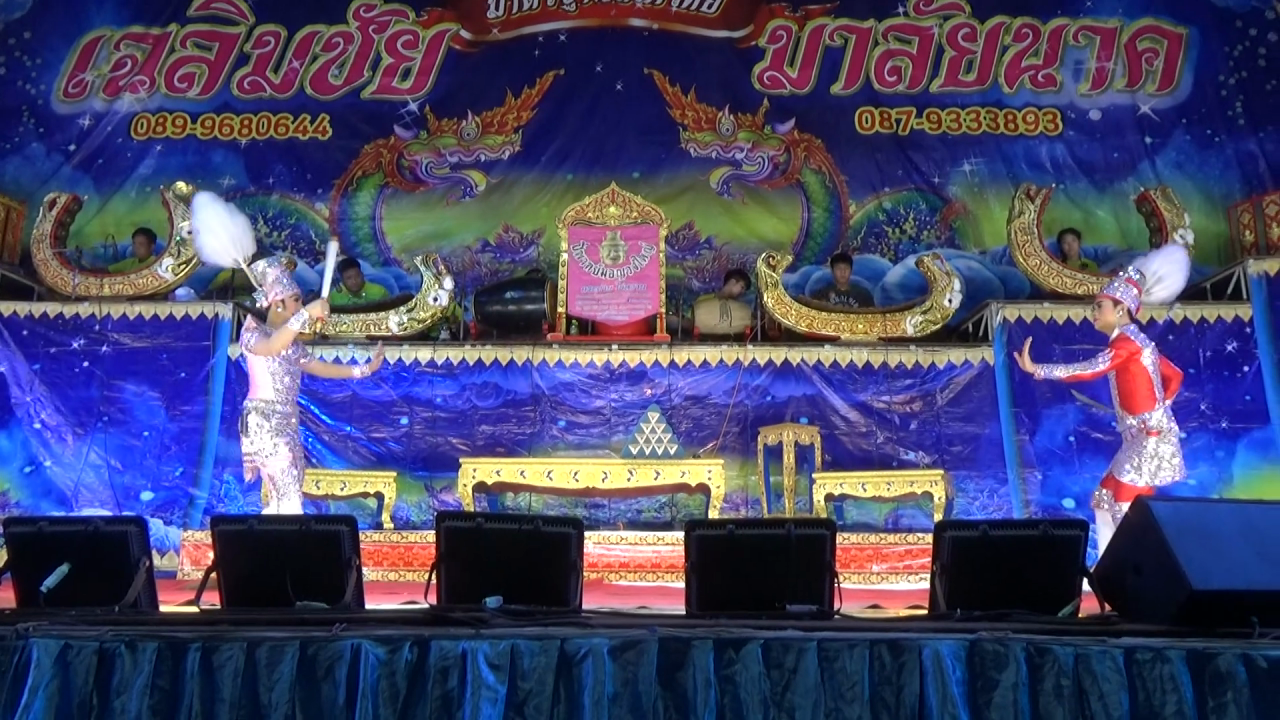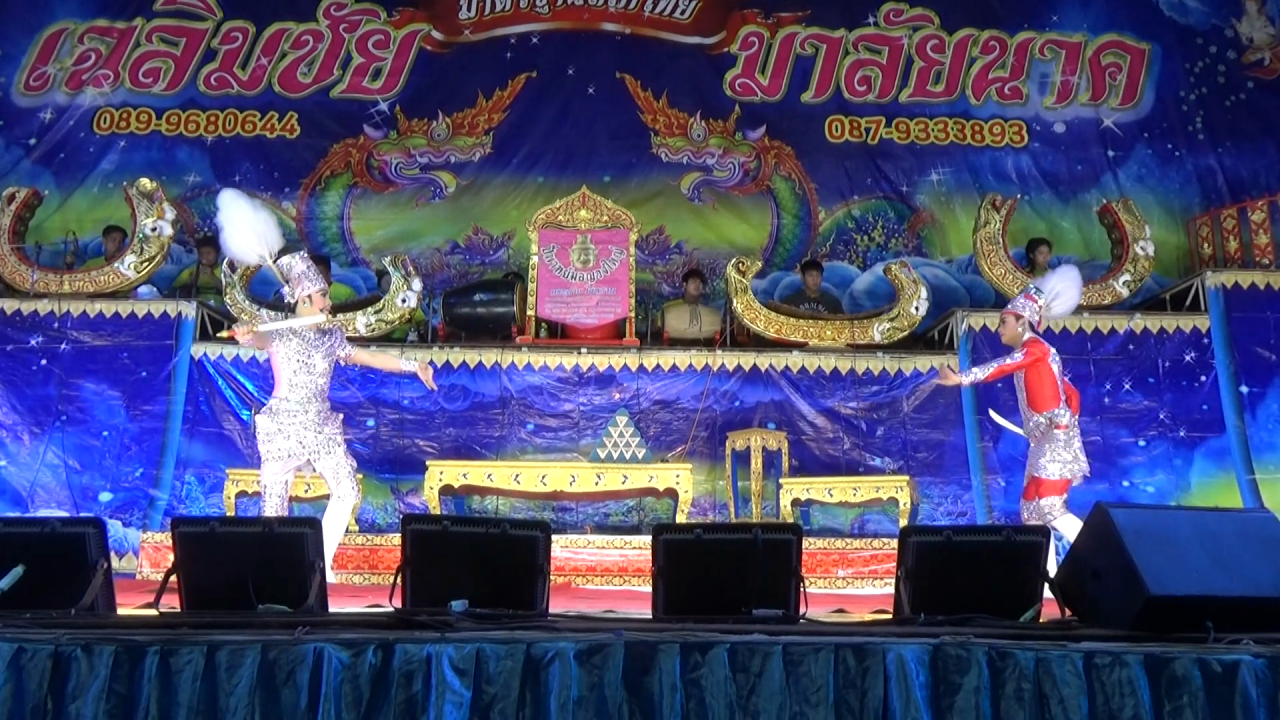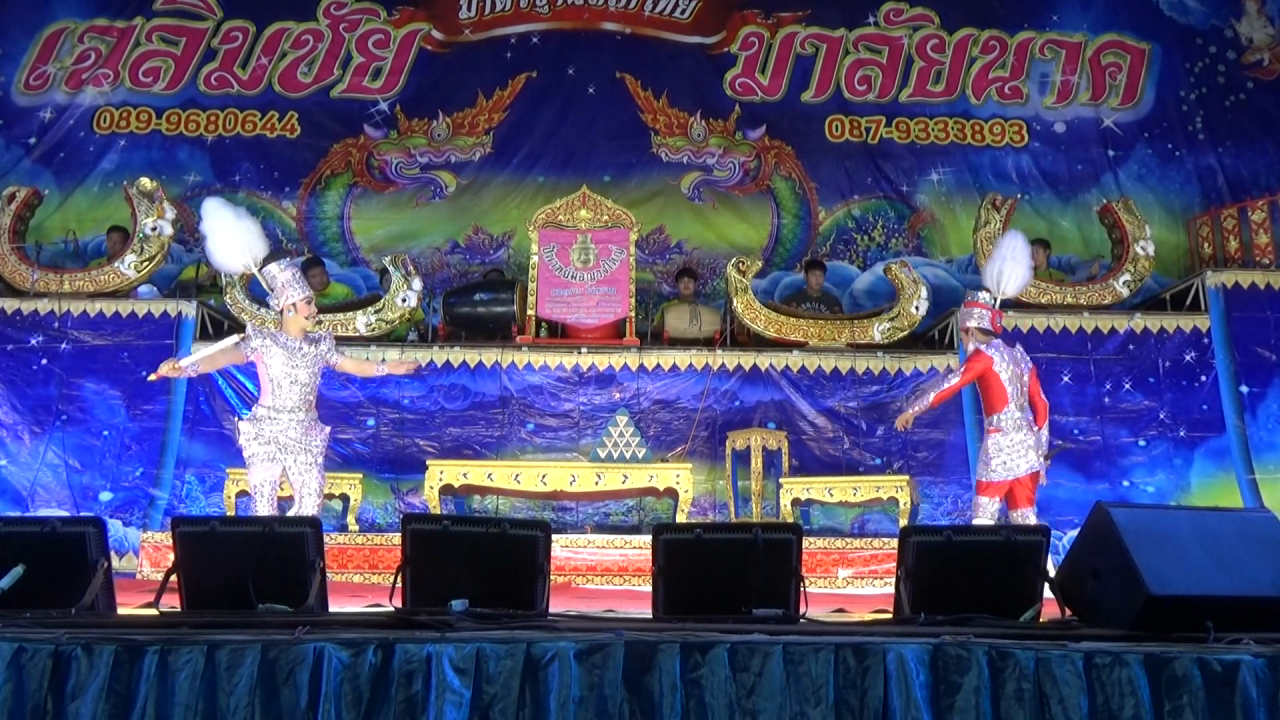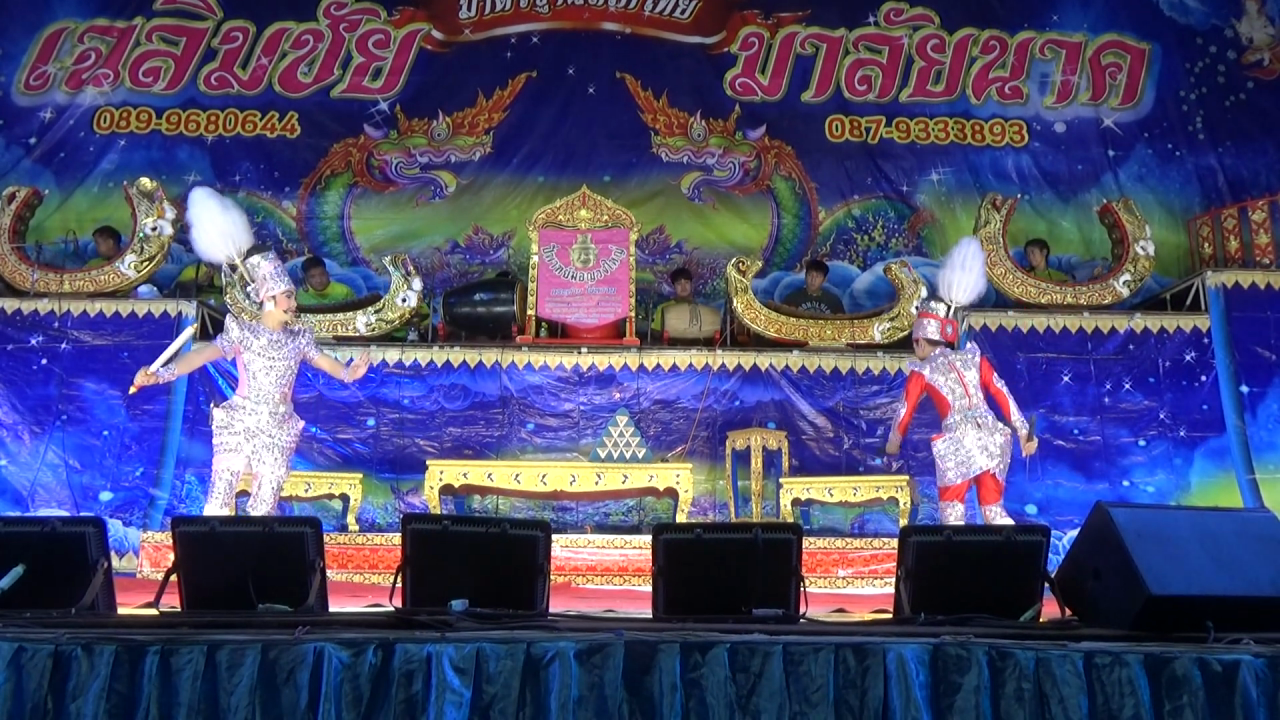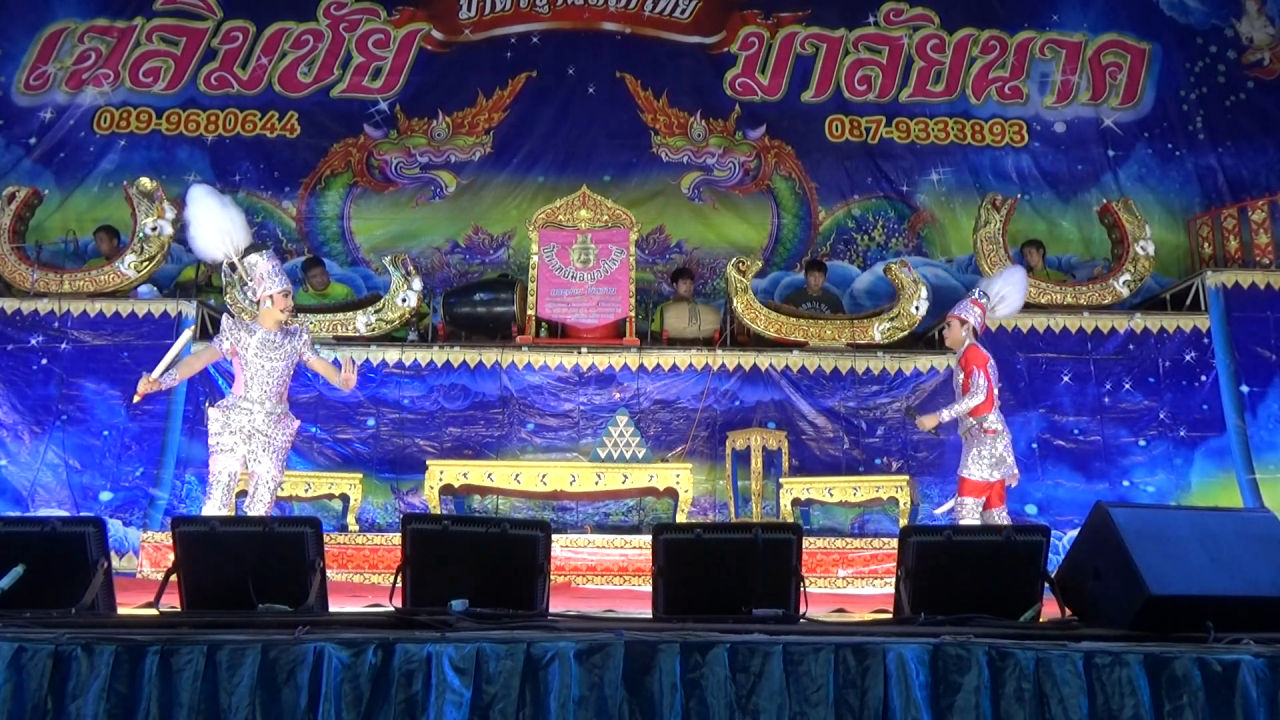
dt=1s
person 1, frame 1
left shoulder: (294, 343)
right shoulder: (253, 332)
left elbow: (323, 368)
right elbow: (273, 347)
left wrist: (366, 368)
right wrist: (306, 314)
left hip: (288, 423)
right hip: (263, 423)
left knee: (287, 498)
right knee: (290, 493)
person 1, frame 2
left shoulder: (332, 337)
right shoulder: (281, 332)
left elbow: (370, 358)
right elbow: (261, 340)
left wrist: (412, 366)
right wrist: (247, 336)
left hip: (321, 425)
right hip: (284, 425)
left knee: (346, 489)
right knee: (275, 499)
left ankle: (322, 562)
person 1, frame 3
left shoulder: (320, 345)
right shoulder: (262, 341)
left elbow: (351, 365)
right elbow: (225, 357)
left wrist: (386, 368)
right wrist: (184, 369)
left hip: (305, 436)
right hip: (266, 433)
left knee: (309, 506)
right knee: (265, 509)
person 1, frame 4
left shoulder: (299, 338)
right shoulder: (242, 332)
left elbow: (325, 362)
right elbow: (202, 356)
left wrist: (348, 373)
right wrist: (159, 375)
left hip: (278, 430)
right hip: (239, 423)
left knee: (265, 500)
right knee: (221, 492)
person 1, frame 5
left shoulder: (296, 337)
right shoulder: (238, 331)
left elbow: (321, 365)
right elbow: (202, 358)
left wrist: (342, 380)
right wrist: (161, 382)
left hip: (274, 430)
right hip: (234, 423)
left knee: (262, 501)
right knee: (220, 494)
person 2, frame 1
left shoulder: (1128, 342)
right shoulder: (1136, 343)
left elbow: (1090, 369)
right elbow: (1174, 375)
left wrist: (1037, 369)
left hip: (1150, 441)
right hip: (1142, 435)
left knee: (1126, 510)
right knee: (1103, 500)
person 2, frame 2
left shoulder: (1036, 347)
right shoulder: (1032, 356)
left elbow: (1002, 366)
right elbow: (1072, 394)
left wrist: (961, 378)
right wrist: (1067, 427)
left hip: (1056, 440)
right hip: (1044, 443)
left knee: (1051, 509)
right knee: (1031, 510)
right ankle: (1048, 574)
person 2, frame 3
left shoulder: (984, 355)
right shoulder: (1019, 356)
left elbow: (949, 386)
right elbow: (1040, 404)
left wrist: (912, 410)
right wrist: (1041, 446)
left hip: (1002, 441)
right hip: (1027, 443)
left knee: (984, 511)
right knee: (1024, 514)
person 2, frame 4
left shoulder: (921, 371)
right shoulder: (974, 357)
left elbow: (904, 414)
right elbow: (1001, 393)
left wrist: (892, 444)
right wrist: (1023, 431)
left hip: (957, 444)
right hip: (990, 439)
left knee: (952, 516)
right knee: (994, 510)
person 2, frame 5
left shoulder: (972, 352)
right shoulder: (973, 357)
left elbow: (979, 394)
left wrist: (938, 417)
left hip: (985, 441)
right hip: (988, 442)
left knee: (967, 510)
right knee: (995, 514)
